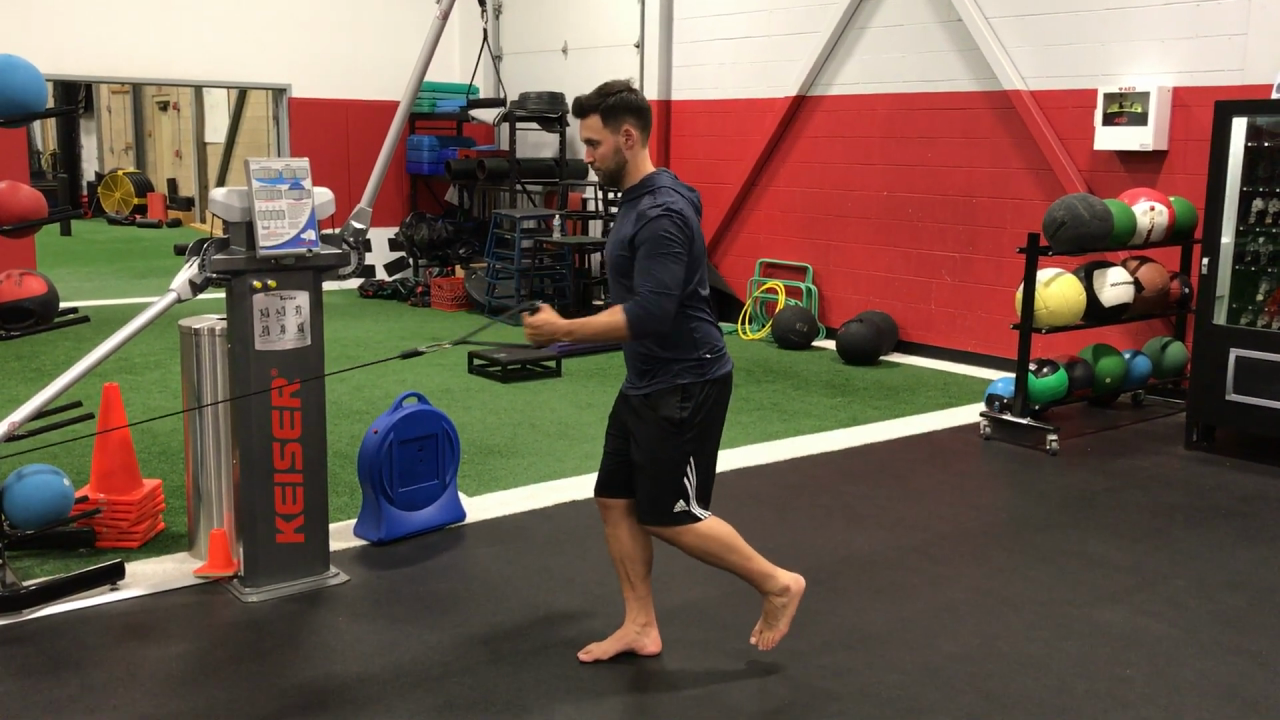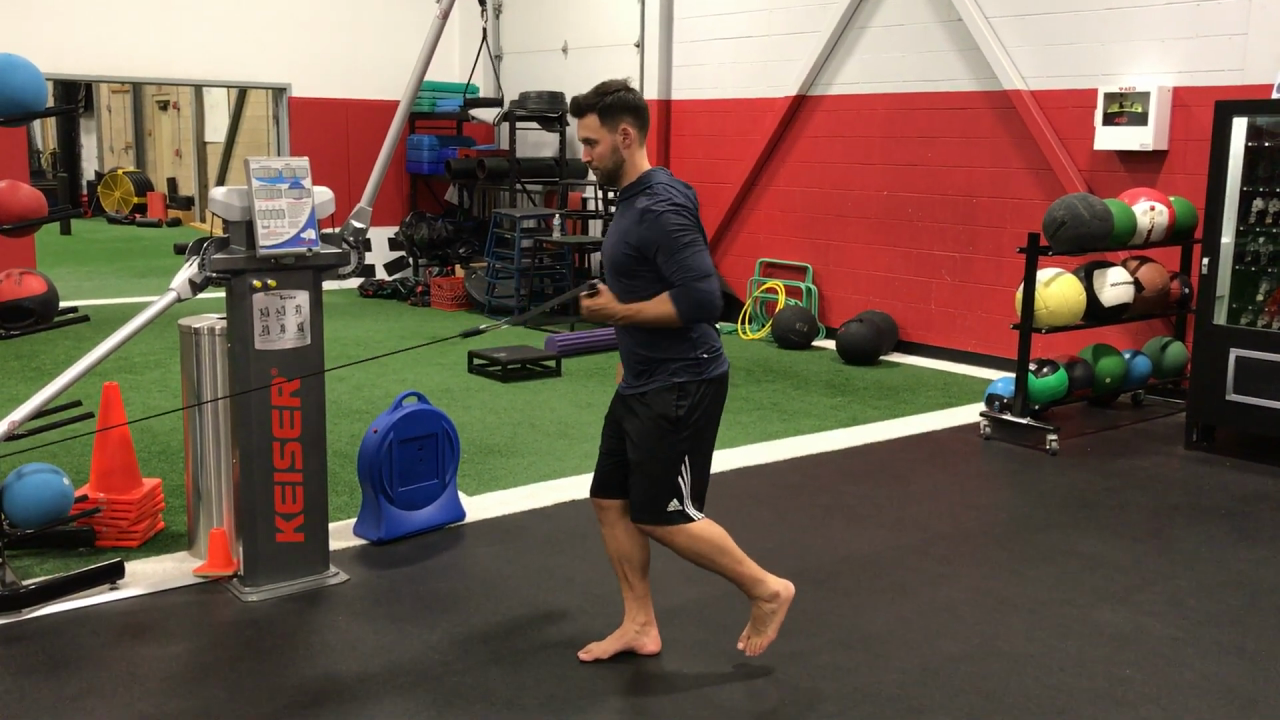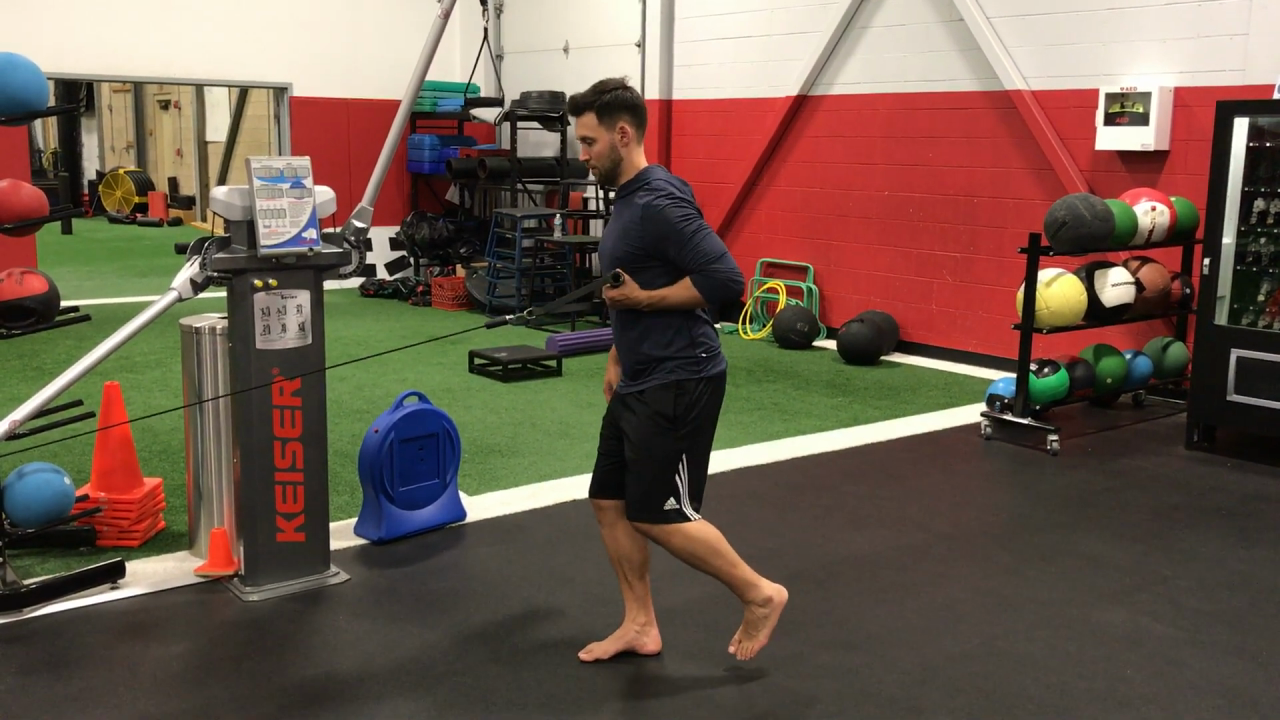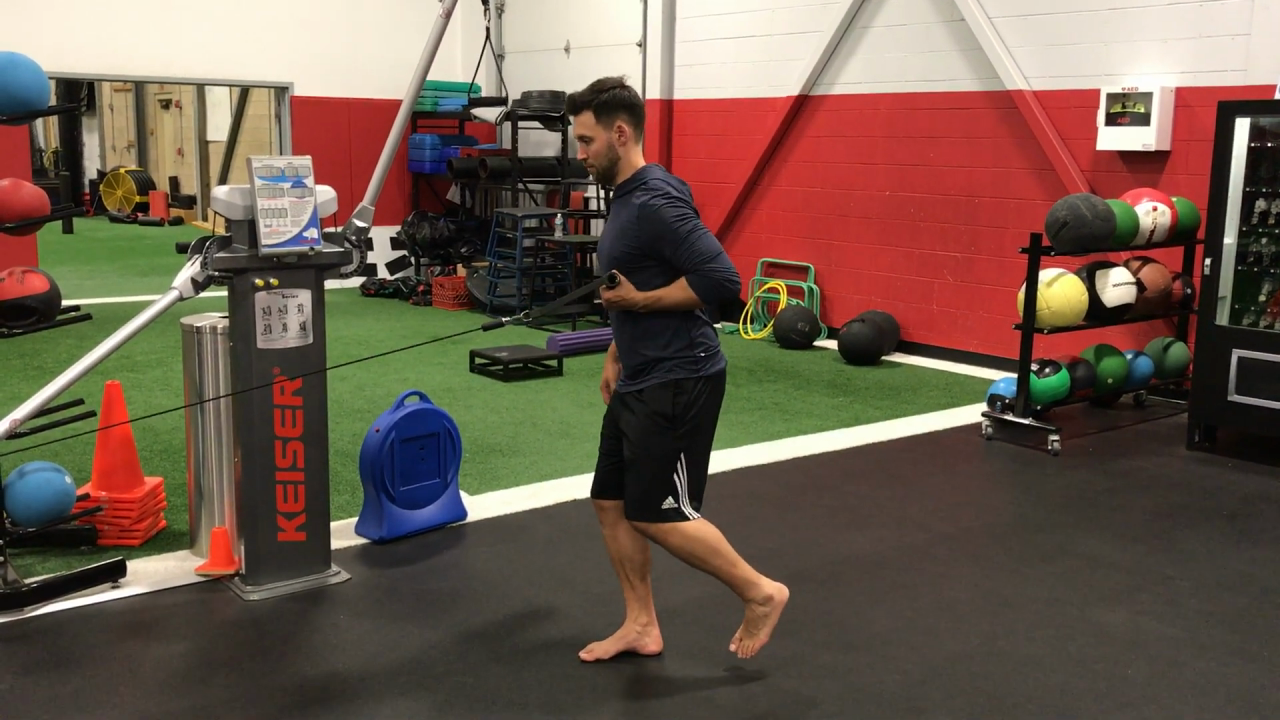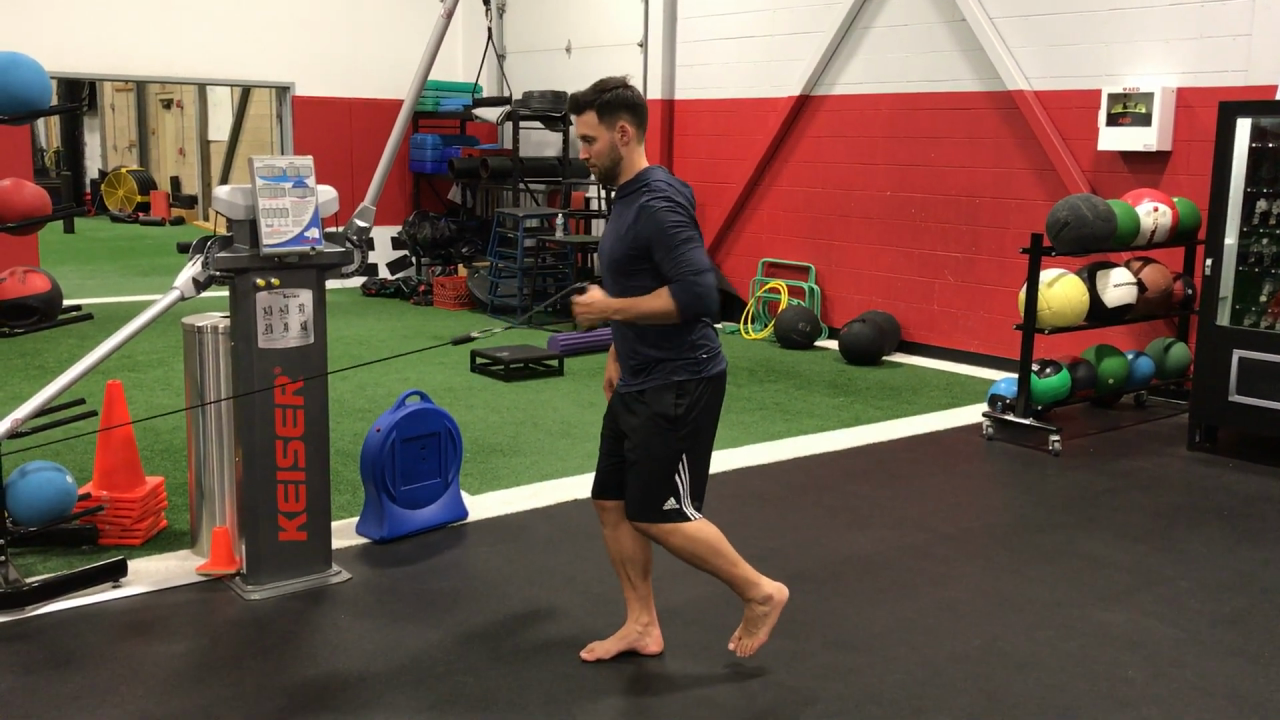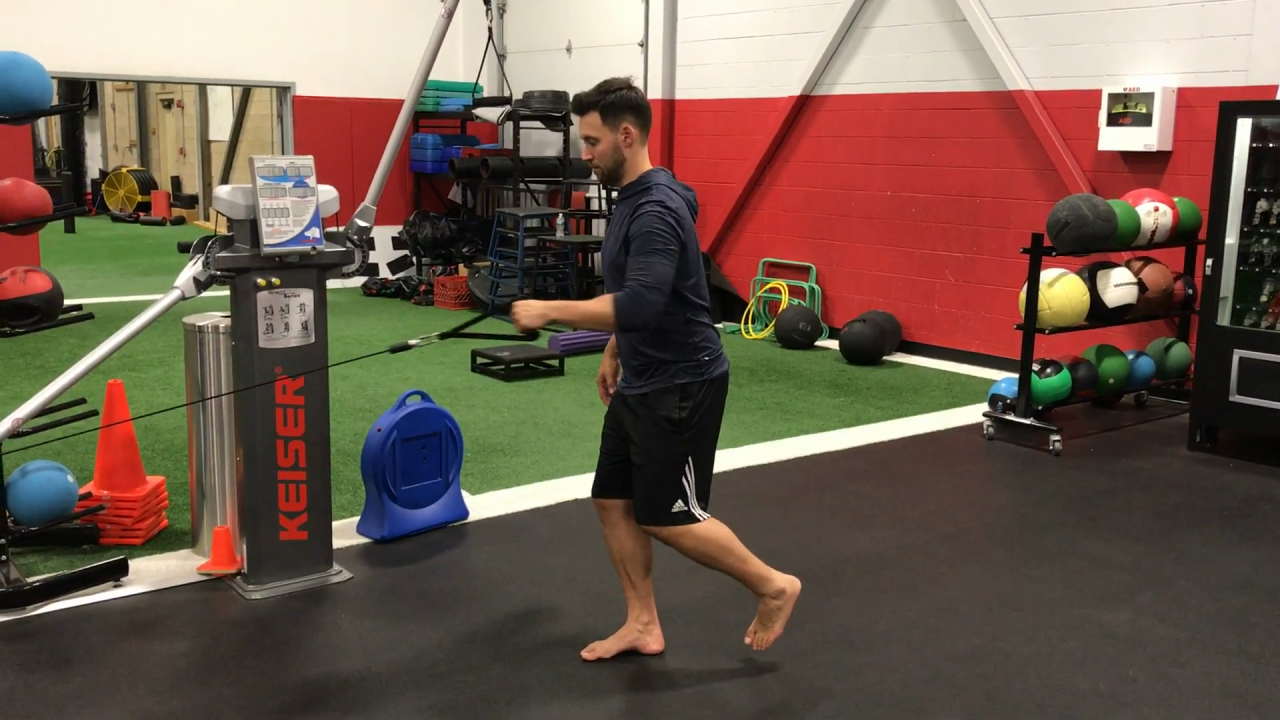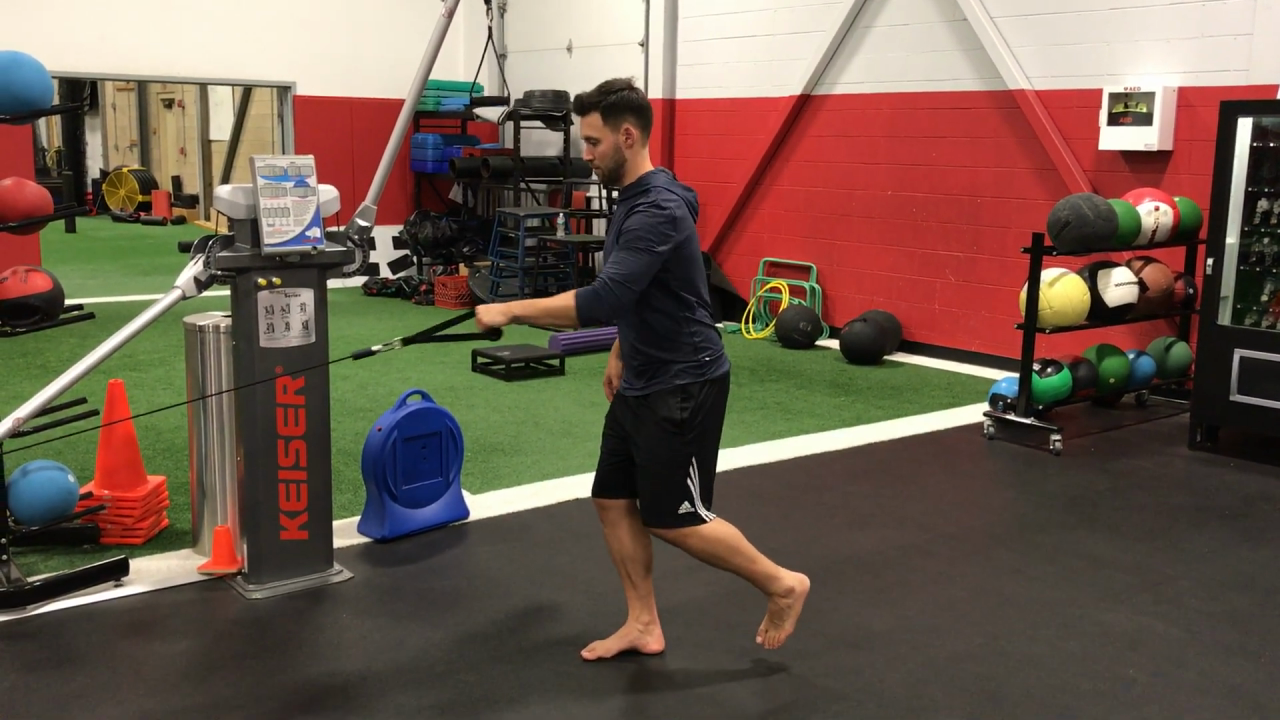
dt=0.2s
person 1, frame 1
left shoulder: (661, 213)
right shoulder: (638, 202)
left elbow: (649, 317)
left wrist: (562, 330)
left hip: (686, 383)
right hip: (648, 382)
left knee: (669, 516)
right knee: (614, 502)
left ankle: (777, 585)
right ankle: (640, 626)
person 1, frame 2
left shoulder: (661, 209)
right shoulder: (633, 201)
left elbow: (702, 301)
left wrist: (619, 312)
right wrist: (629, 356)
left hip: (681, 384)
right hip: (645, 380)
left knee: (662, 516)
right knee: (611, 502)
left ankle: (766, 591)
right ankle: (640, 626)
person 1, frame 3
left shoulder: (660, 204)
right shoulder: (631, 199)
left elbow: (724, 281)
left wrist: (644, 299)
right wrist: (616, 357)
left hip: (679, 381)
right hip: (641, 379)
left knee: (659, 515)
right knee: (610, 502)
left ankle: (759, 595)
right ankle: (640, 626)
person 1, frame 4
left shoulder: (657, 203)
right shoulder: (628, 197)
left elbow: (719, 280)
left wrist: (638, 300)
right wrist: (615, 355)
left hip: (678, 380)
right hip: (641, 378)
left knee: (657, 514)
right knee: (611, 503)
left ankle: (760, 593)
right ankle: (641, 626)
person 1, frame 5
left shoulder: (658, 205)
right shoulder: (629, 198)
left elbow: (696, 296)
left wrist: (609, 309)
right wrist: (617, 352)
left hip: (679, 383)
right hip: (641, 381)
left knee: (659, 515)
right knee: (612, 503)
left ankle: (761, 593)
right ankle: (642, 625)
person 1, frame 6
left shoulder: (657, 209)
right shoulder: (632, 200)
left elbow: (640, 306)
left wrist: (549, 311)
right wrist: (614, 353)
left hip: (682, 386)
right hip: (642, 382)
left knee: (669, 517)
right knee: (614, 502)
left ankle: (773, 587)
right ankle: (642, 625)
person 1, frame 7
left shoulder: (657, 210)
right shoulder: (635, 200)
left elbow: (602, 300)
left wrist: (510, 311)
right wrist: (618, 354)
left hip: (683, 386)
right hip: (644, 381)
left knee: (674, 519)
right knee: (614, 502)
left ankle: (782, 586)
right ankle: (643, 625)
